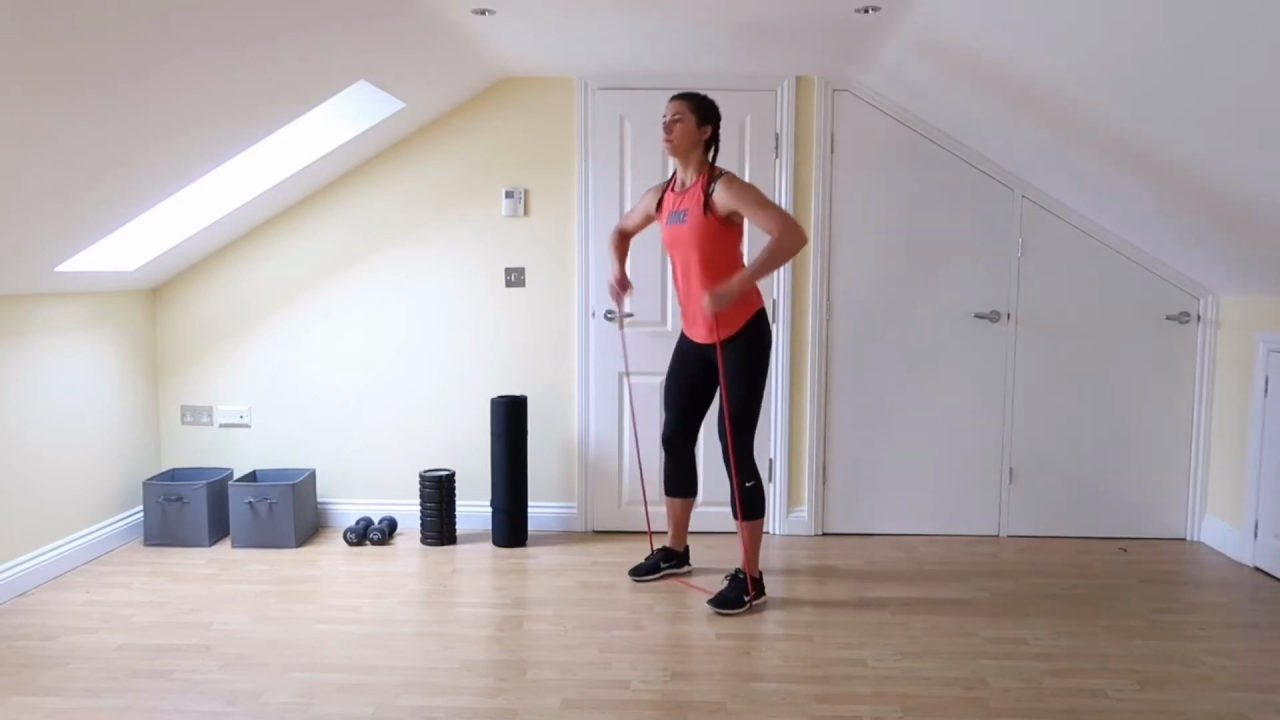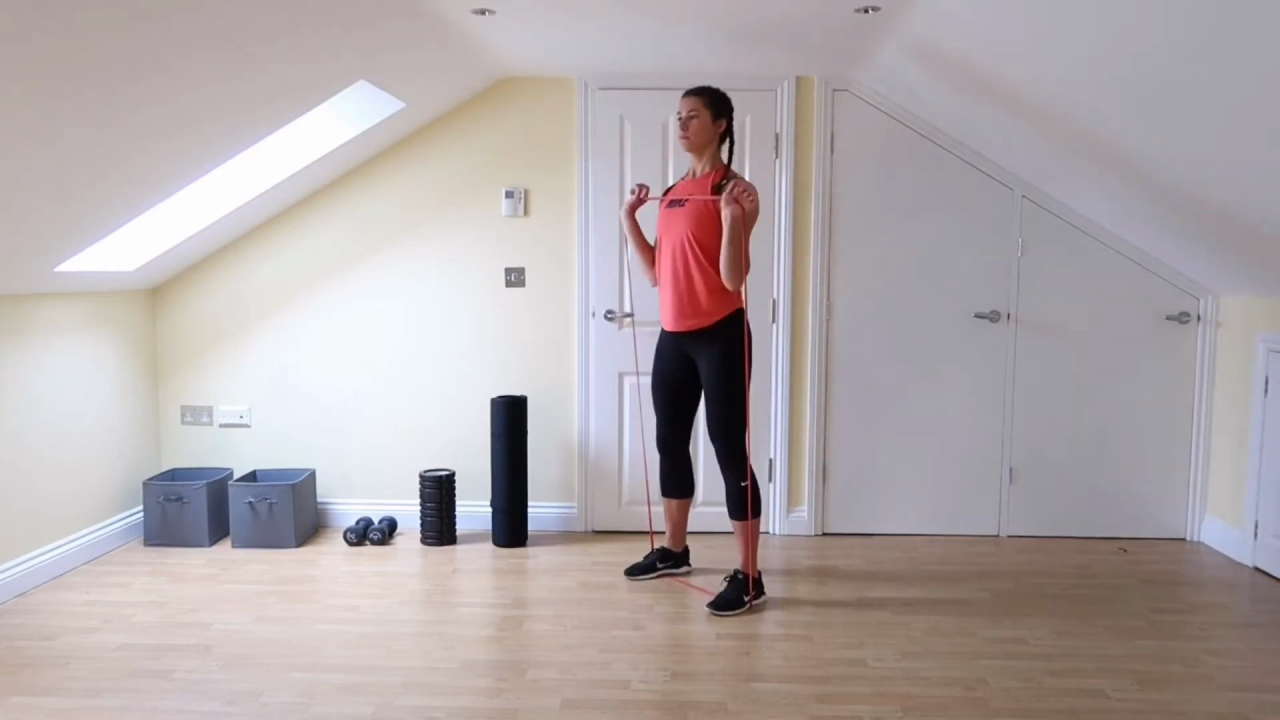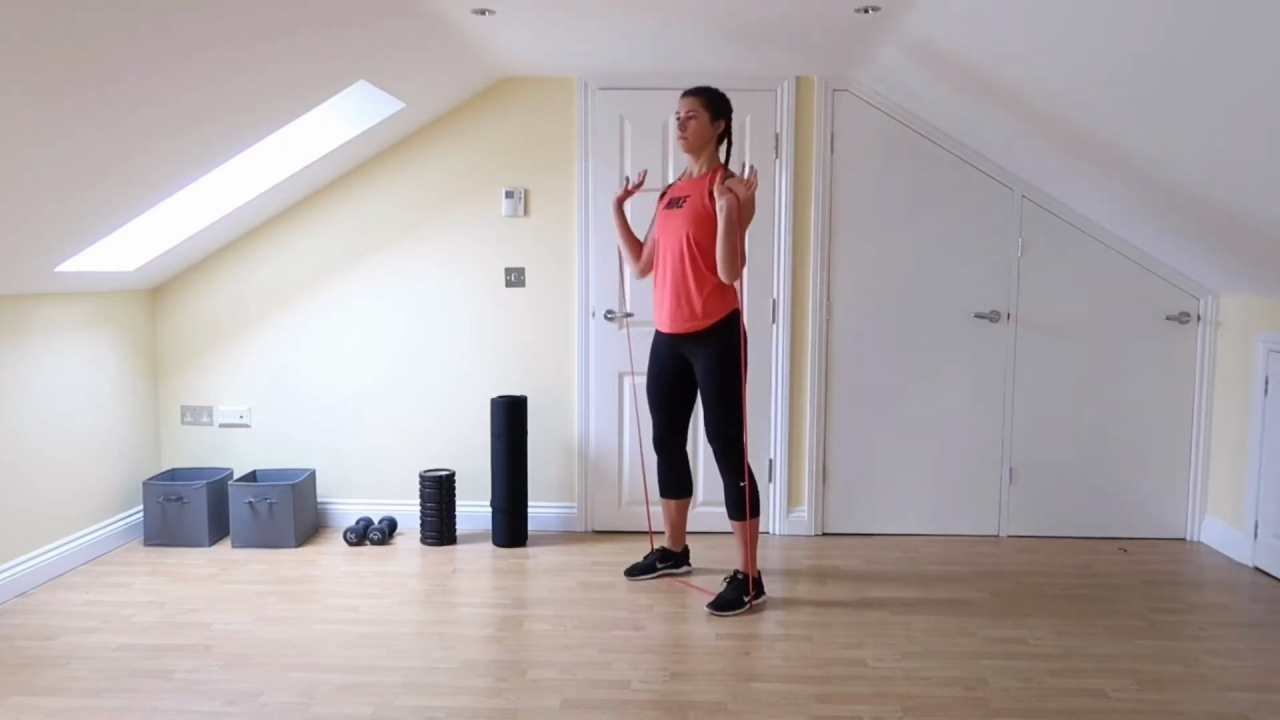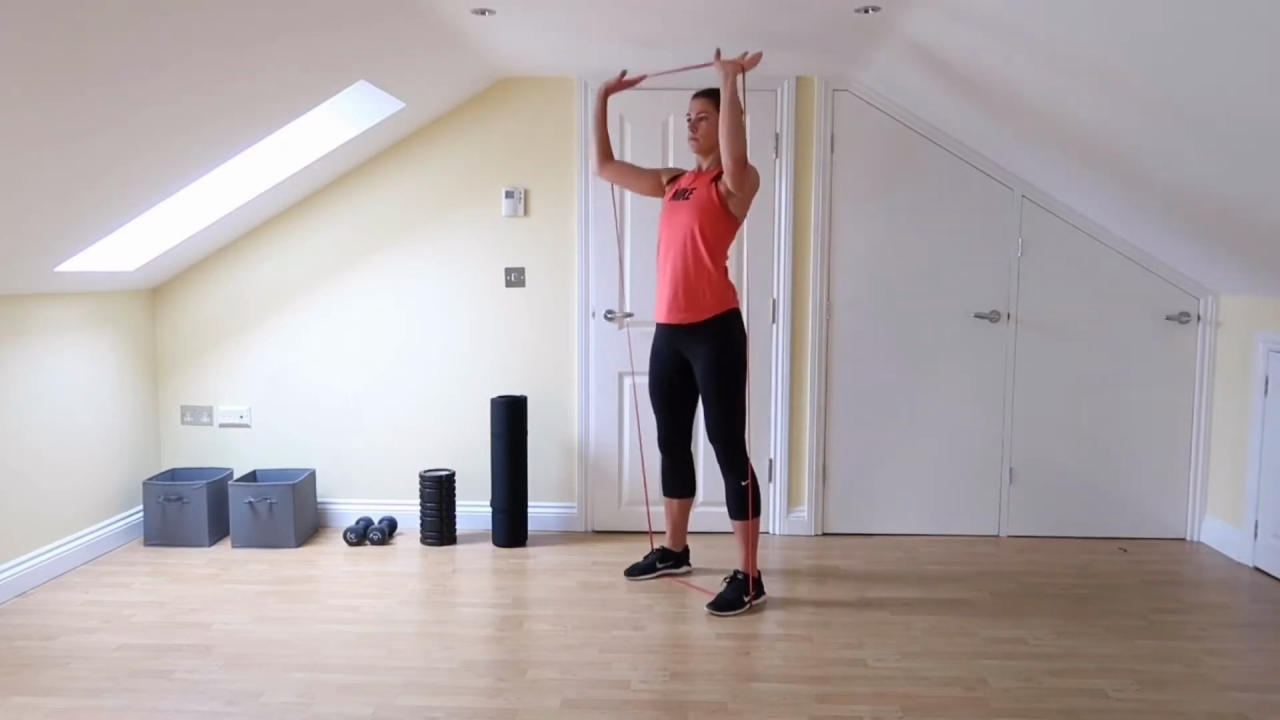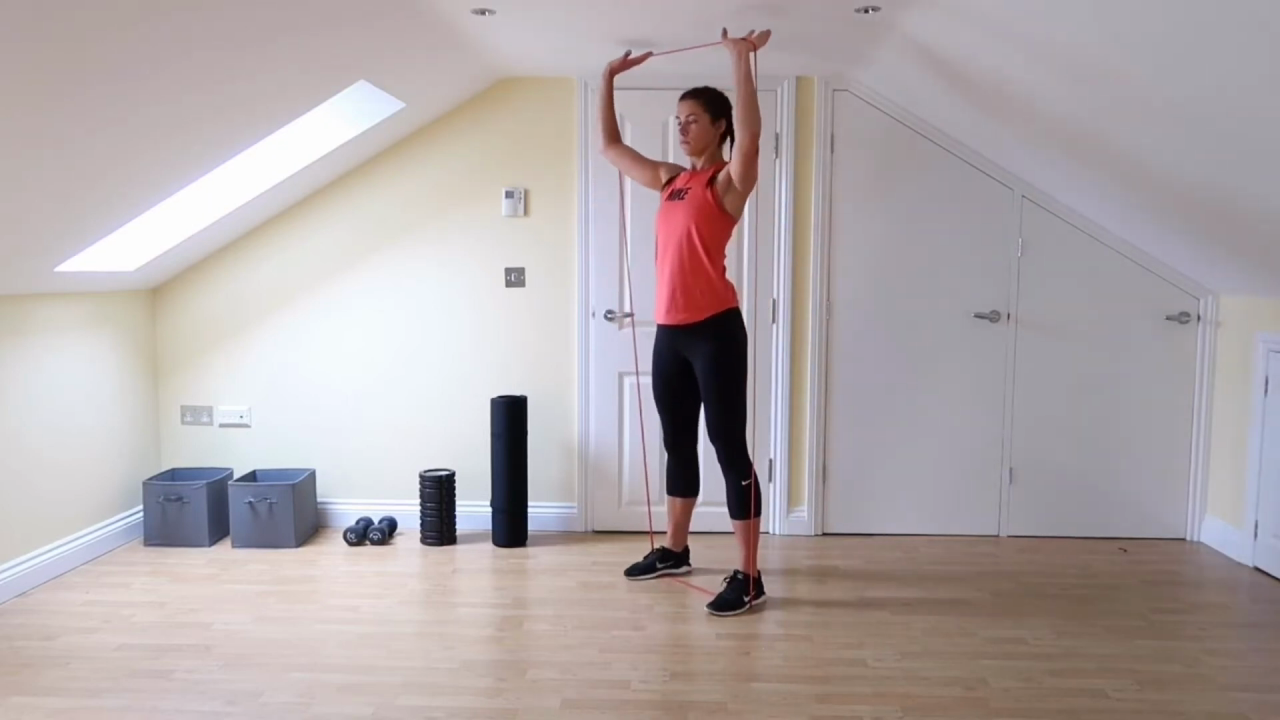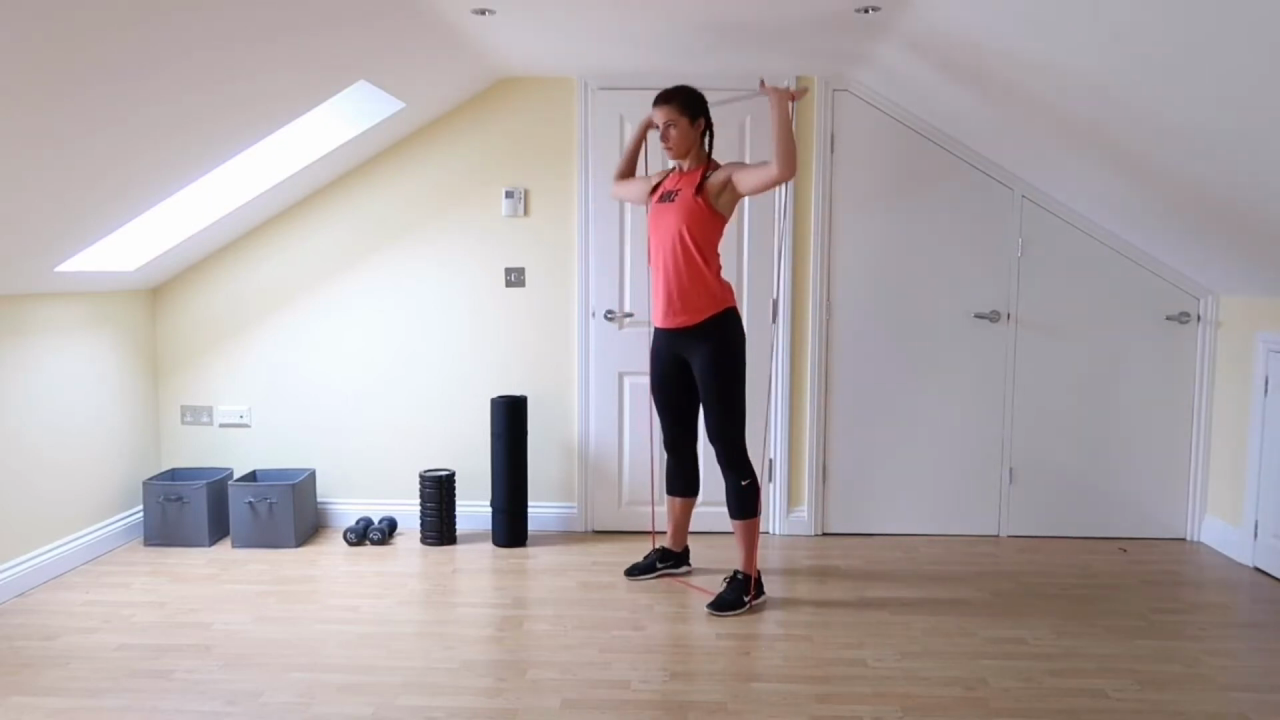
dt=0.5s
person 1, frame 1
left shoulder: (725, 188)
right shoulder: (661, 194)
left elbow: (793, 235)
right elbow: (622, 229)
left wrist: (738, 285)
right wrist: (618, 270)
left hip: (742, 335)
right hip: (693, 338)
left knee: (736, 450)
right knee: (675, 438)
left ankle: (750, 577)
right ankle: (675, 549)
person 1, frame 2
left shoulder: (735, 189)
right shoulder: (673, 192)
left elbow: (733, 279)
left wrist: (733, 219)
right wrist: (628, 217)
left hip: (719, 336)
right hip: (673, 336)
left knee: (729, 450)
right knee: (670, 442)
left ankle: (748, 577)
right ankle: (673, 550)
person 1, frame 3
left shoulder: (732, 189)
right shoulder: (669, 193)
left elbow: (729, 271)
right elbow: (640, 266)
left wrist: (727, 206)
right wrist: (618, 208)
left hip: (716, 335)
right hip: (668, 336)
left knee: (727, 448)
right knee: (666, 441)
left ankle: (749, 576)
right ankle: (673, 549)
person 1, frame 4
left shoulder: (738, 182)
right shoulder: (672, 182)
left elbow: (735, 161)
right elbow: (604, 167)
left wrist: (731, 83)
right wrist: (603, 99)
left hip: (715, 330)
right hip: (669, 330)
left knee: (728, 448)
right knee: (672, 442)
left ankle: (749, 577)
right ankle: (674, 549)
person 1, frame 5
left shoulder: (731, 179)
right shoulder: (668, 178)
left elbow: (751, 134)
right elbow: (609, 144)
left wrist: (741, 59)
right wrist: (610, 79)
left hip: (715, 330)
right hip: (669, 331)
left knee: (729, 448)
right knee: (678, 444)
left ankle: (748, 577)
right ankle: (674, 549)
person 1, frame 6
left shoulder: (722, 179)
right shoulder: (661, 182)
left elbow: (782, 169)
right elbow: (618, 185)
left wrist: (779, 106)
right wrist: (641, 128)
left hip: (712, 331)
right hip: (667, 333)
left knee: (728, 448)
right knee: (677, 444)
left ankle: (748, 576)
right ankle: (674, 549)
